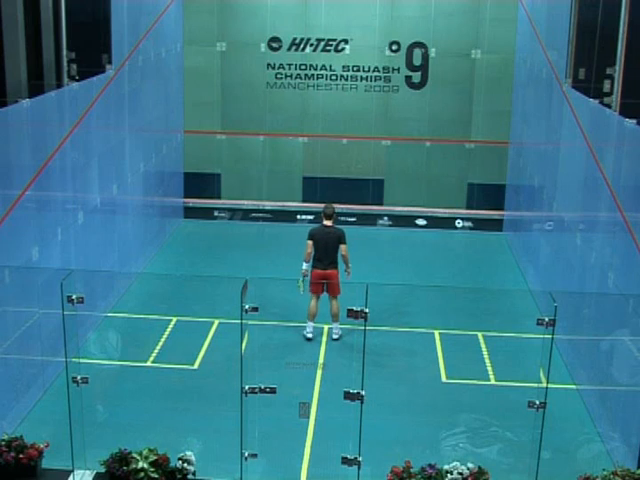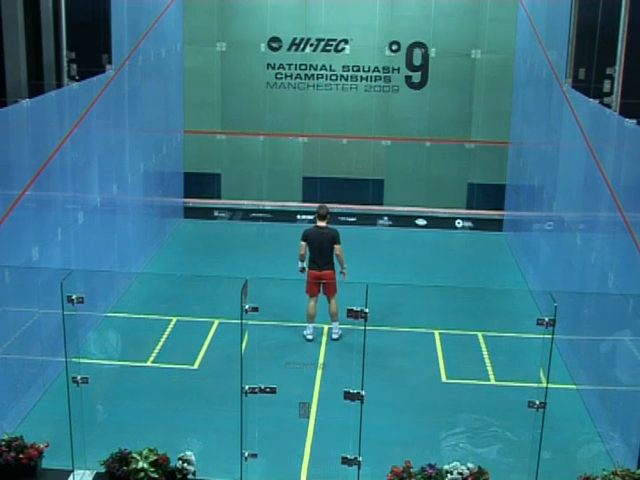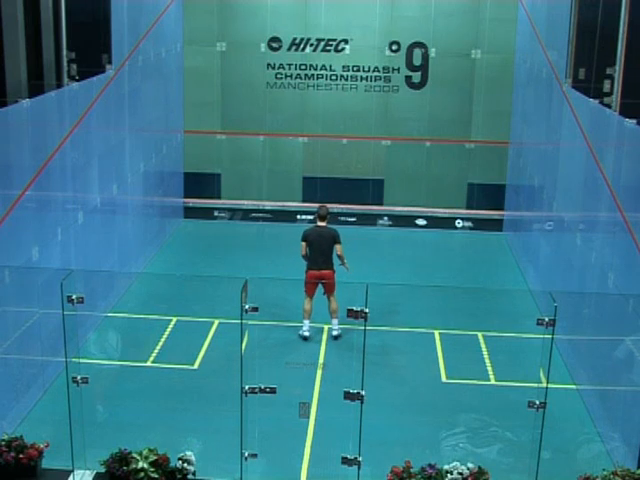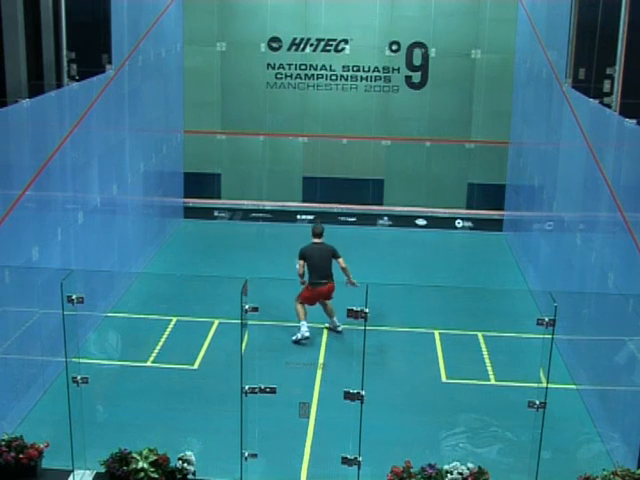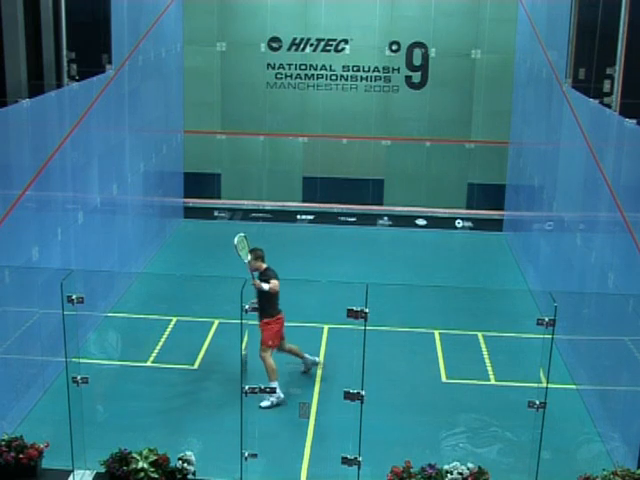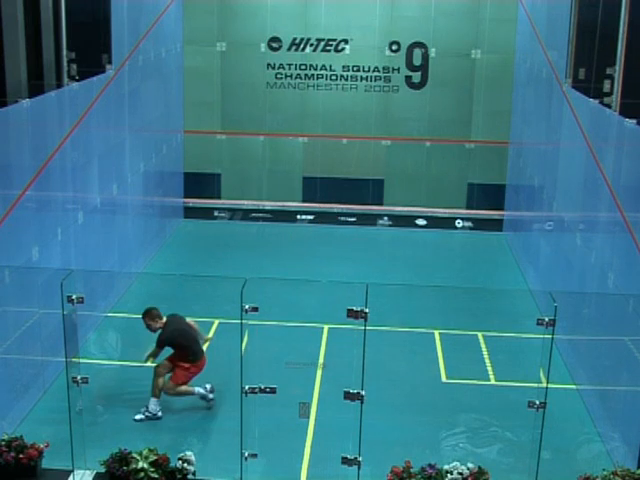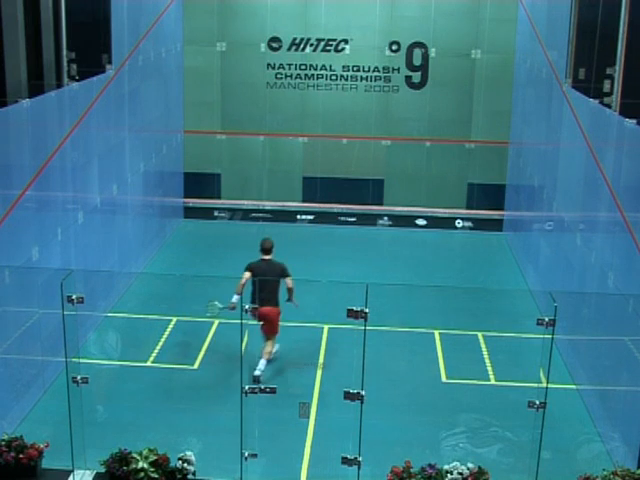
dt=0.7s
person 1, frame 1
left shoulder: (313, 231)
right shoulder: (340, 232)
left elbow: (309, 251)
right elbow: (344, 253)
left wrist: (305, 267)
right wrist: (348, 266)
left hip: (316, 270)
right hip: (332, 271)
left knee: (314, 299)
right knee: (333, 300)
left ankle: (309, 330)
right ankle: (336, 331)
person 1, frame 2
left shoulder: (307, 232)
right shoulder: (333, 233)
left elbow: (302, 253)
right elbow: (338, 253)
left wrist: (301, 265)
right wrist: (343, 268)
left hip: (313, 271)
right hip: (329, 271)
left knee: (312, 301)
right knee: (332, 300)
left ankle: (309, 331)
right ankle: (335, 331)
person 1, frame 3
left shoulder: (307, 232)
right shoulder: (333, 232)
left elbow: (303, 253)
right elbow: (339, 252)
right wrist: (344, 262)
left hip: (312, 271)
right hip: (328, 271)
left knee: (308, 299)
right knee: (331, 298)
left ankle: (305, 329)
right ankle: (335, 329)
person 1, frame 4
left shoulder: (304, 250)
right shoulder: (331, 249)
left elbow: (301, 272)
right elbow: (343, 265)
left wrist: (302, 280)
right wrist: (349, 278)
left hip: (314, 287)
right hip: (329, 285)
left knee: (299, 302)
right knee: (324, 302)
left ankle: (303, 331)
right ankle: (335, 325)
person 1, frame 5
left shoulder: (268, 273)
right shoulder: (263, 274)
left elbow: (276, 288)
left wrist: (262, 286)
right wrist: (259, 304)
left hip: (272, 320)
right hip: (270, 318)
left knee: (265, 354)
right knee: (282, 346)
left ankle: (277, 393)
right ankle: (309, 360)
person 1, frame 6
left shoulder: (165, 335)
right shoulder: (174, 317)
left elbow: (154, 354)
right elbow: (191, 324)
left wrist: (147, 358)
right wrist: (201, 336)
left hip: (193, 363)
right hip: (186, 355)
left knee: (169, 389)
right knee: (159, 370)
left ankle: (202, 391)
right ankle: (153, 410)
person 1, frame 7
left shoulder: (252, 266)
right shoulder: (280, 266)
left elbow: (243, 282)
right elbow: (290, 286)
left wrist: (235, 299)
right wrist: (290, 298)
left hip: (256, 308)
right hip: (272, 309)
right knee: (270, 340)
left ankle: (272, 350)
right ankle: (259, 370)
